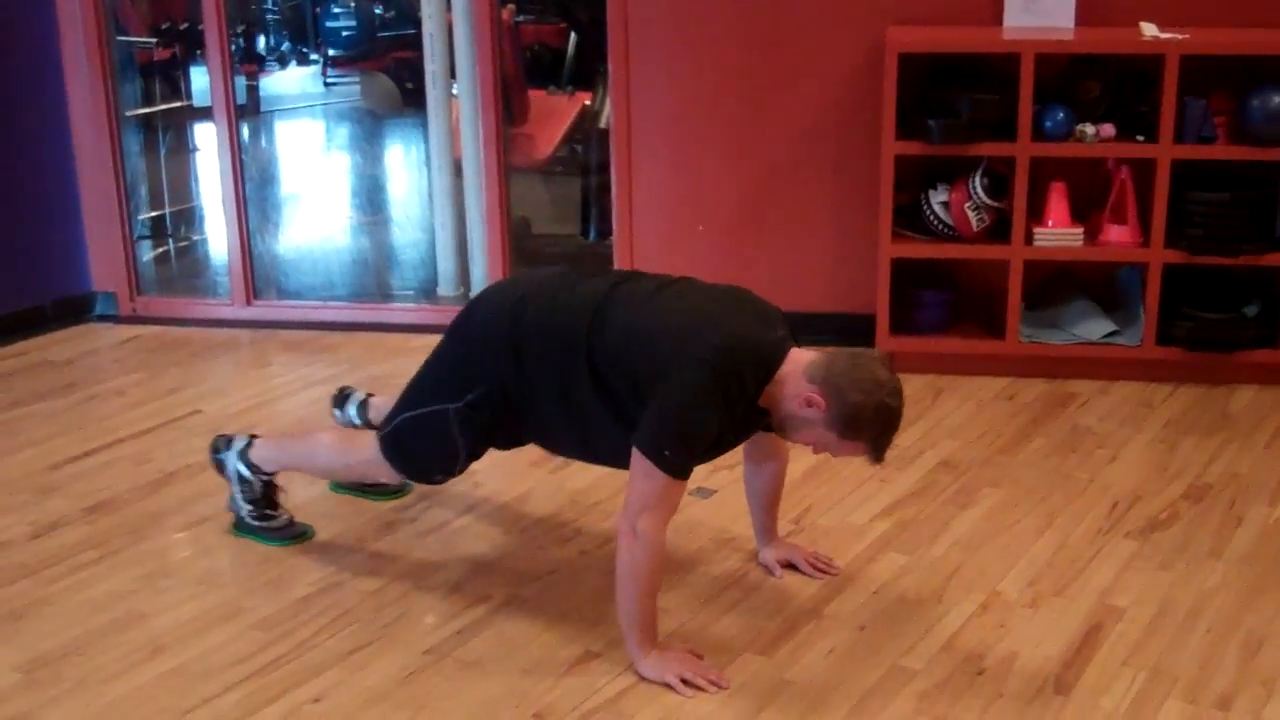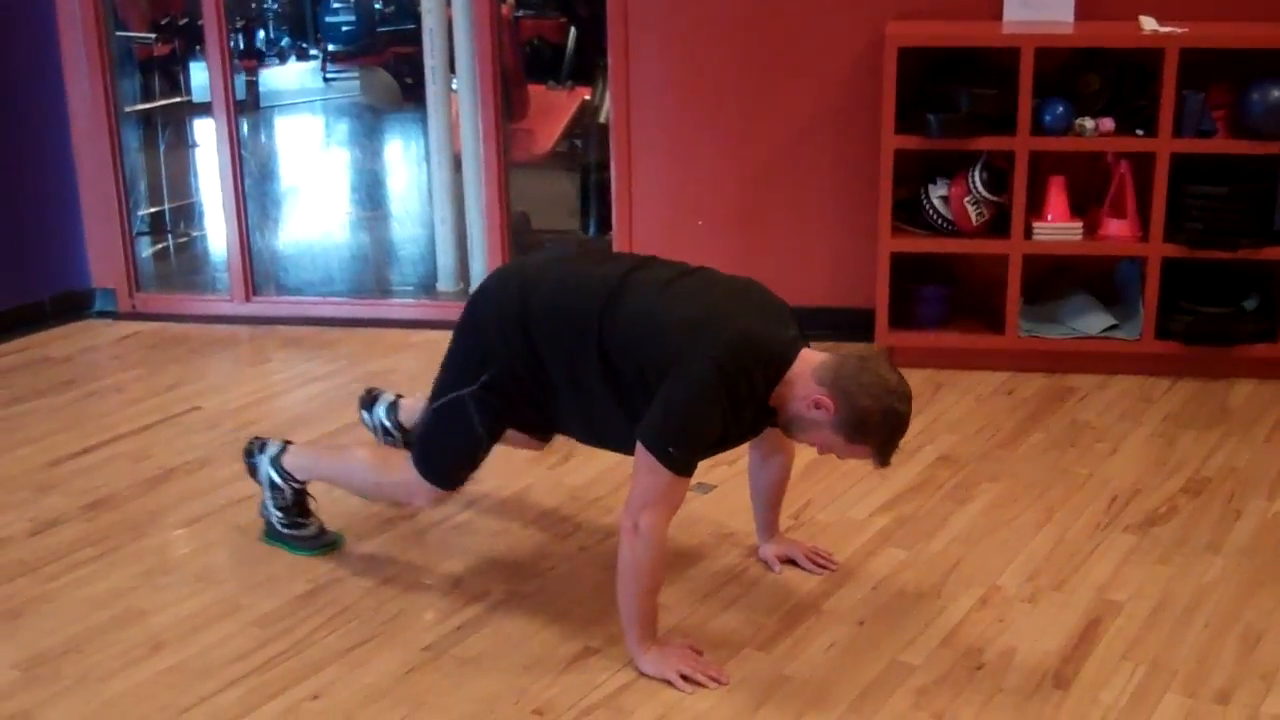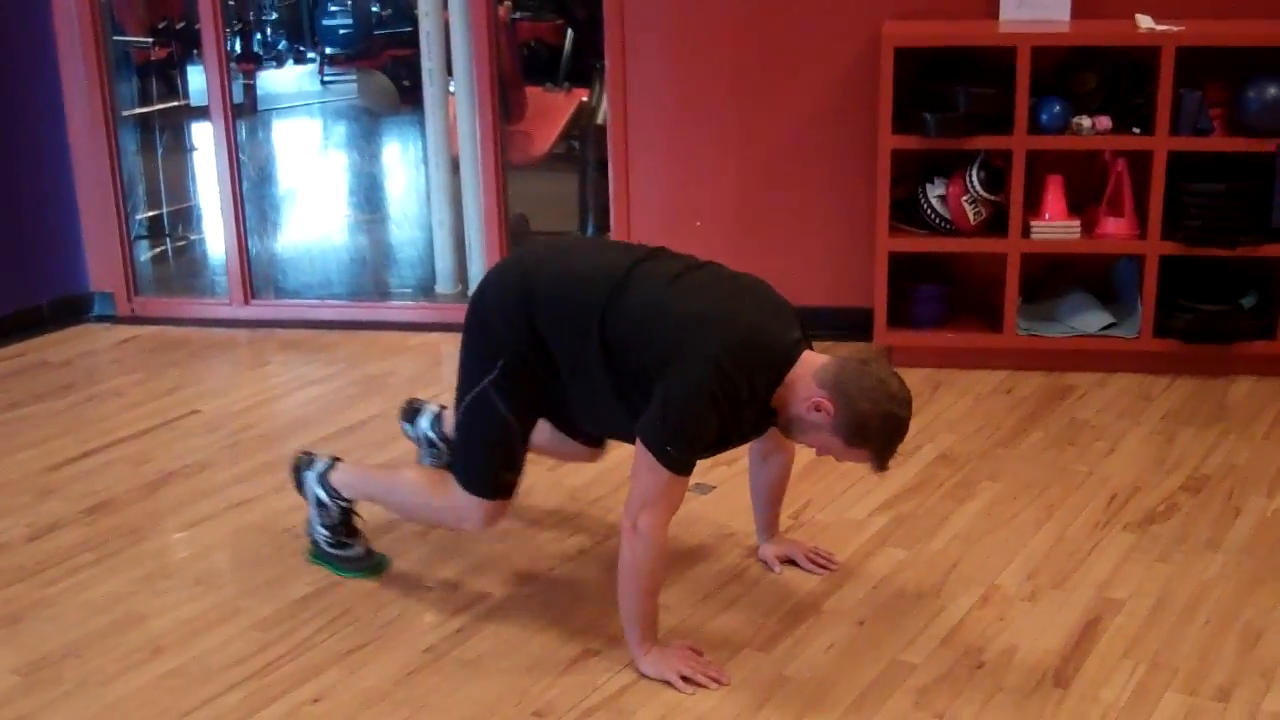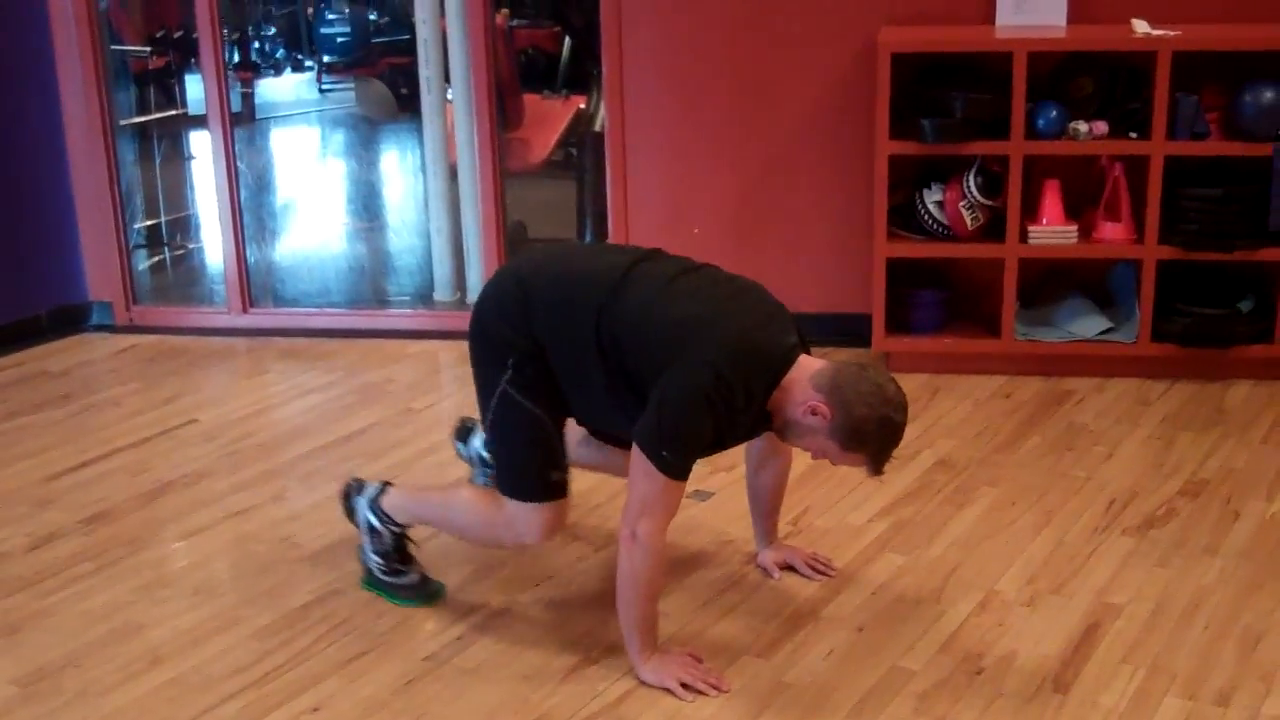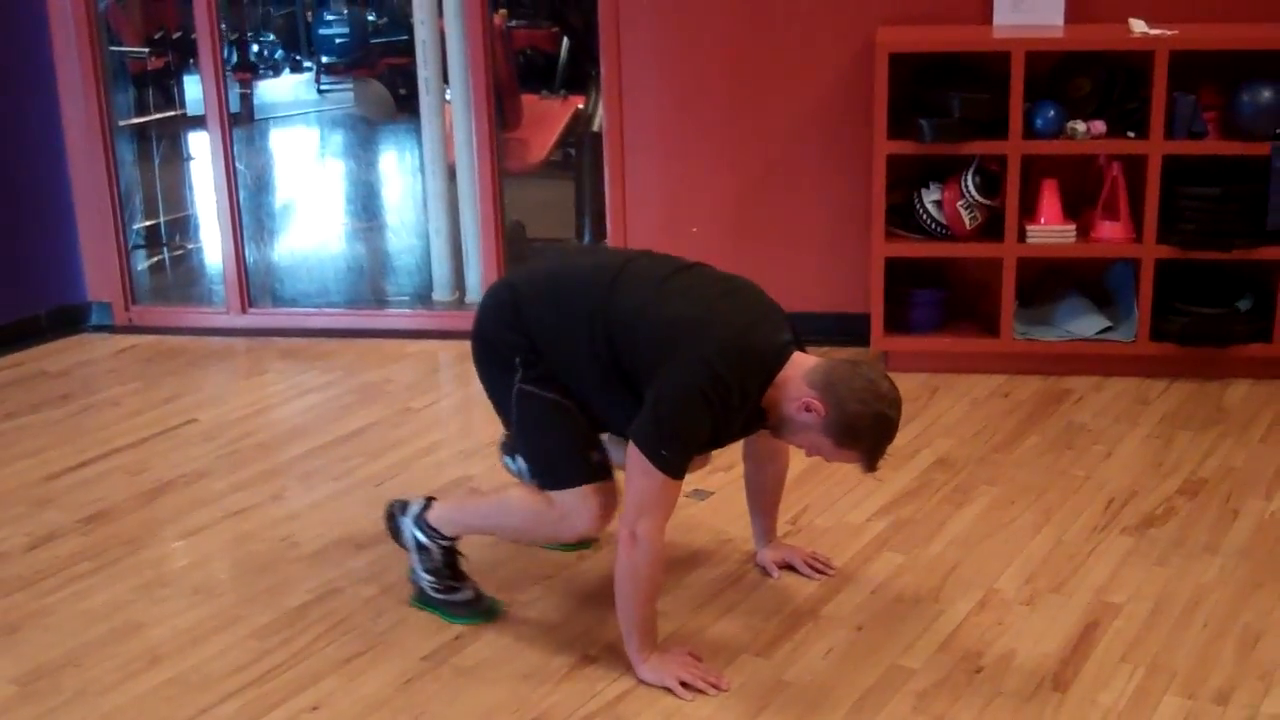
dt=0.1s
person 1, frame 1
left shoulder: (775, 351)
right shoulder: (708, 385)
left elbow: (765, 449)
right elbow: (640, 526)
left wrist: (768, 541)
right wrist: (644, 652)
left hip: (537, 326)
right hip: (498, 344)
left knee: (483, 433)
right knee: (387, 461)
left ankle: (365, 412)
right ankle: (251, 460)
person 1, frame 2
left shoulder: (785, 350)
right shoulder: (714, 381)
left elbow: (771, 444)
right elbow: (642, 522)
left wrist: (768, 536)
right wrist: (643, 648)
left hip: (554, 307)
right hip: (514, 321)
left knee: (527, 434)
right knee: (425, 484)
left ankle: (393, 414)
right ankle: (282, 465)
person 1, frame 3
left shoulder: (789, 350)
right shoulder: (714, 381)
left elbow: (772, 442)
right elbow: (646, 521)
left wrist: (768, 538)
right wrist: (644, 649)
left hip: (564, 299)
right hip: (518, 315)
left knee: (583, 445)
right knee: (477, 509)
left ankle: (441, 426)
right ankle: (333, 484)
person 1, frame 4
left shoulder: (788, 352)
right shoulder: (709, 387)
left elbow: (769, 445)
right elbow: (641, 529)
left wrist: (768, 542)
right wrist: (643, 656)
left hip: (572, 304)
right hip: (517, 319)
left knee: (635, 456)
right knee: (534, 522)
left ankle: (490, 442)
right ankle: (383, 508)
person 1, frame 5
left shoulder: (779, 347)
right shoulder: (705, 383)
left elbow: (764, 442)
right elbow: (641, 531)
left wrist: (766, 542)
right wrist: (644, 656)
left hip: (575, 317)
right hip: (517, 331)
left knee: (689, 452)
right knee: (585, 512)
left ankle: (537, 456)
right ankle: (429, 525)
